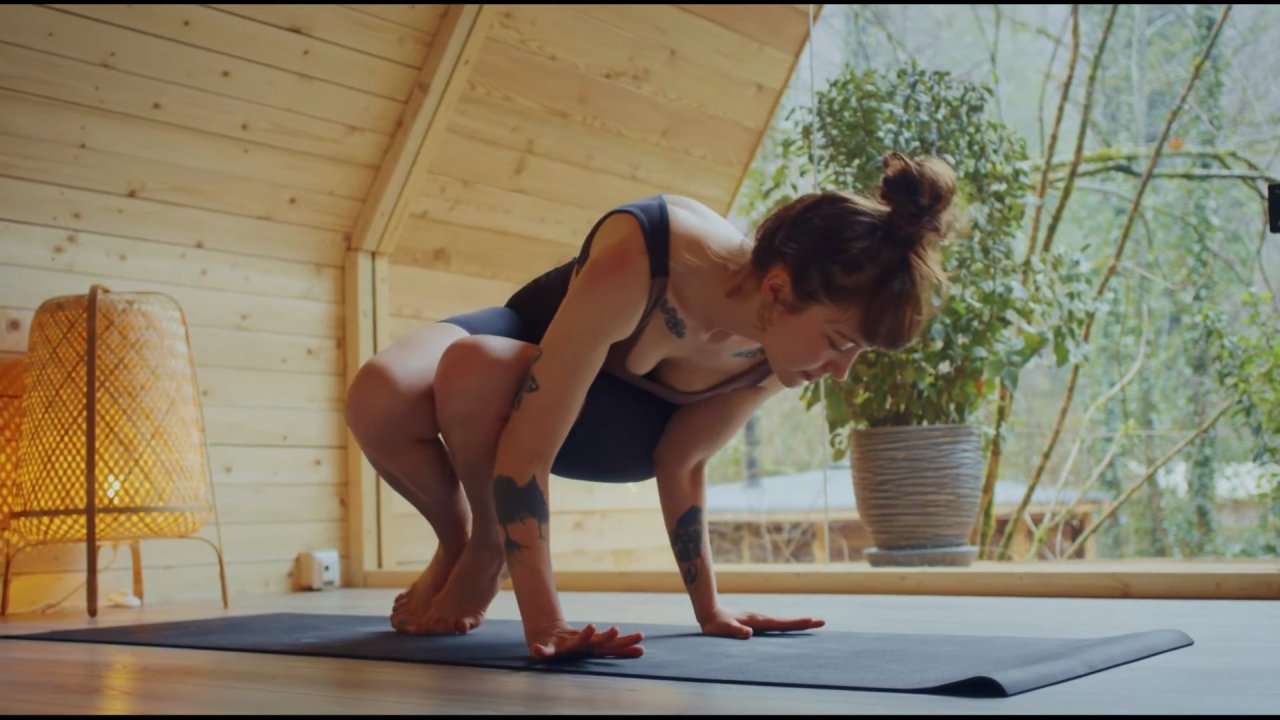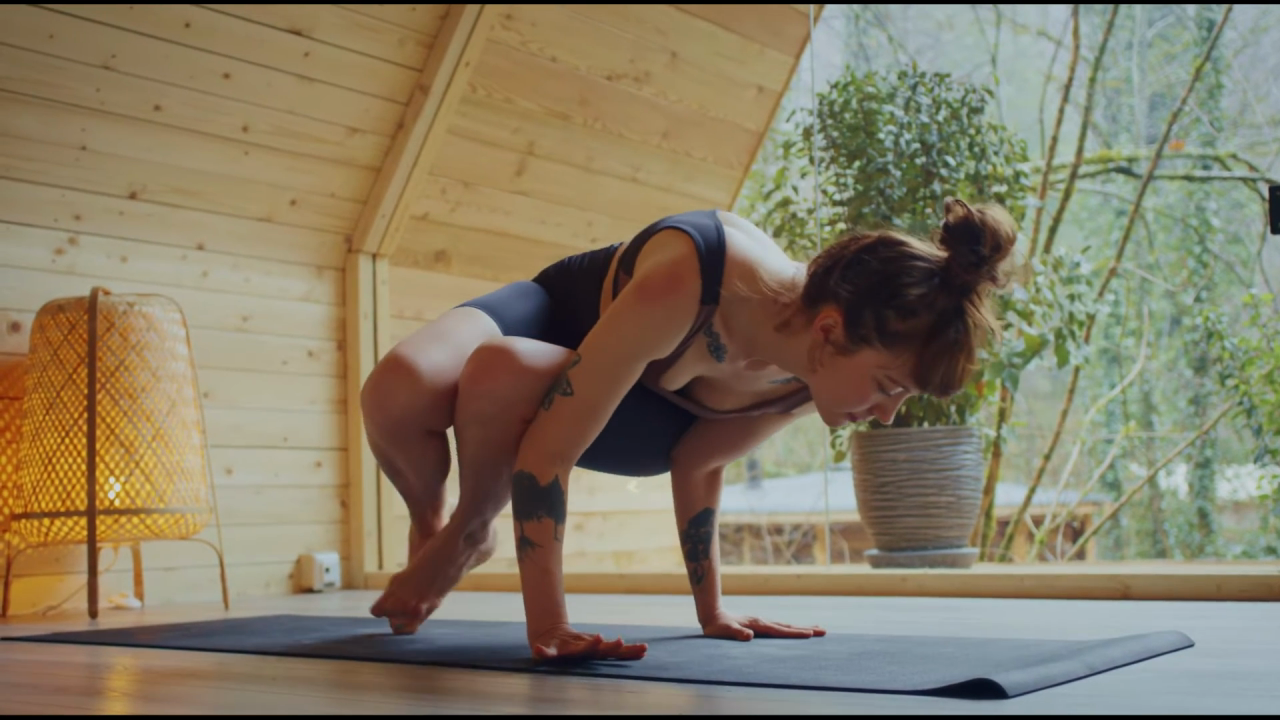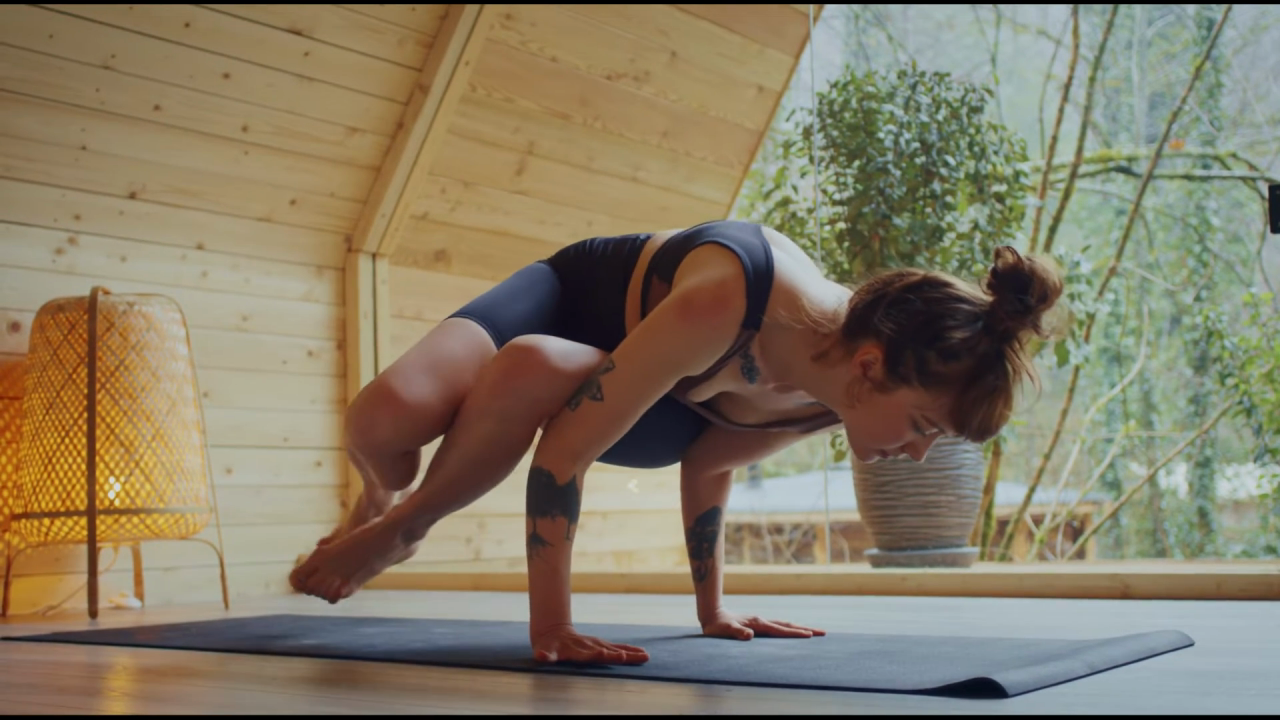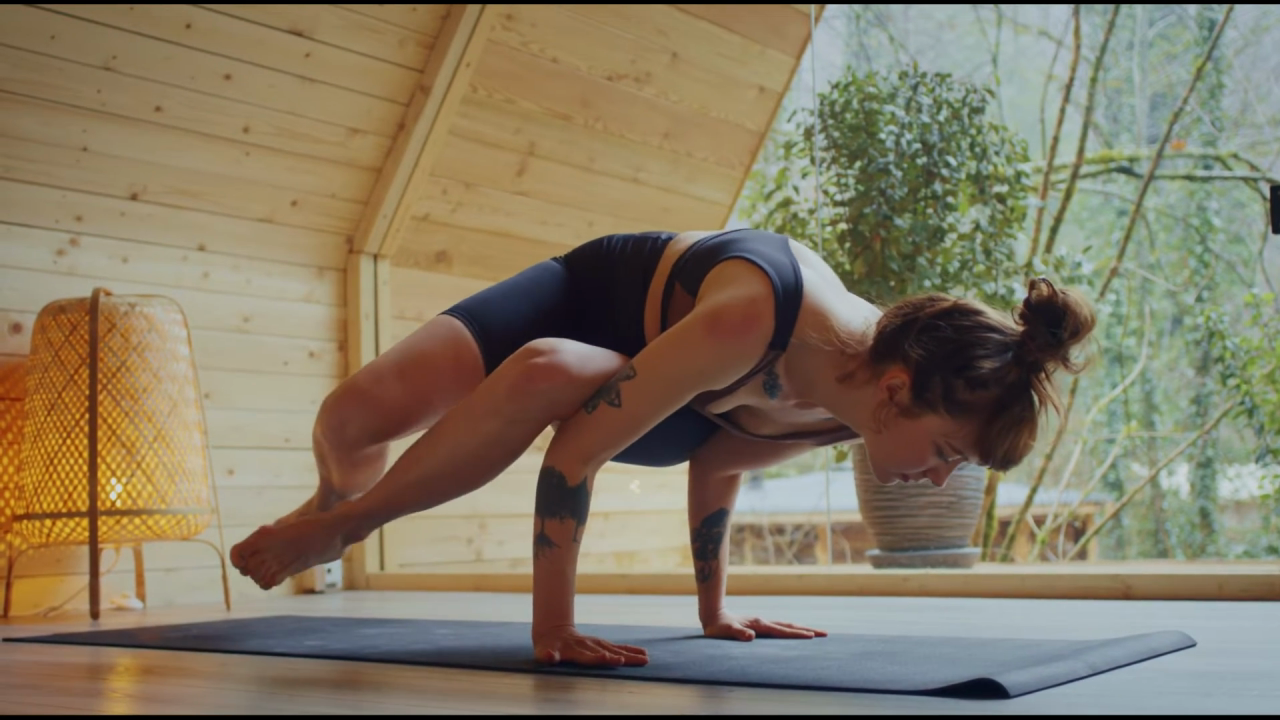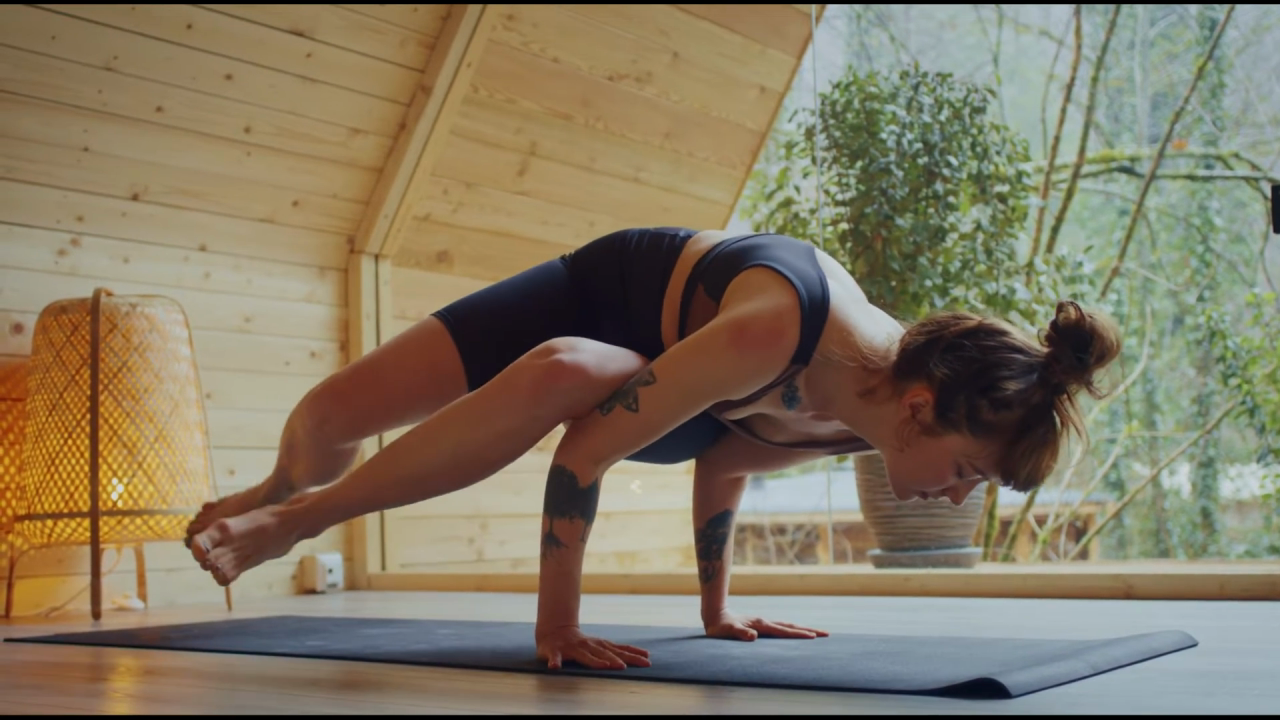
dt=0.5s
person 1, frame 1
left shoulder: (784, 346)
right shoulder: (632, 265)
left elbow: (682, 463)
right elbow: (526, 448)
left wrist: (709, 607)
right wrist: (544, 623)
left hip: (618, 426)
right hip: (532, 342)
right knee: (379, 397)
left ankle: (491, 550)
right ankle: (462, 543)
person 1, frame 2
left shoulder: (812, 374)
right shoulder: (682, 284)
left elbow: (698, 464)
right elbow: (547, 446)
left wrist: (711, 609)
right wrist: (546, 626)
left hip: (634, 411)
right knee: (396, 389)
left ankle: (466, 540)
right ankle: (438, 537)
person 1, frame 3
left shoulder: (842, 390)
right shoulder: (723, 302)
left elbow: (709, 462)
right elbow: (564, 448)
left wrist: (711, 609)
right wrist: (550, 625)
left hip: (656, 403)
right hip: (572, 296)
right knee: (384, 418)
right ankle: (385, 508)
person 1, frame 4
left shoulder: (856, 402)
right shoulder: (750, 320)
left elbow: (717, 463)
right elbow: (574, 448)
left wrist: (714, 609)
right wrist: (552, 625)
left hip: (670, 399)
right hip: (589, 294)
right knee: (355, 416)
right ankle: (336, 510)
person 1, frame 5
left shoulder: (876, 412)
right shoulder: (773, 330)
left elbow: (725, 462)
right elbow: (589, 447)
left wrist: (717, 607)
right wrist: (556, 625)
left hip: (658, 381)
right hip: (601, 291)
right knee: (332, 416)
left ankle: (300, 522)
right ankle: (283, 498)
